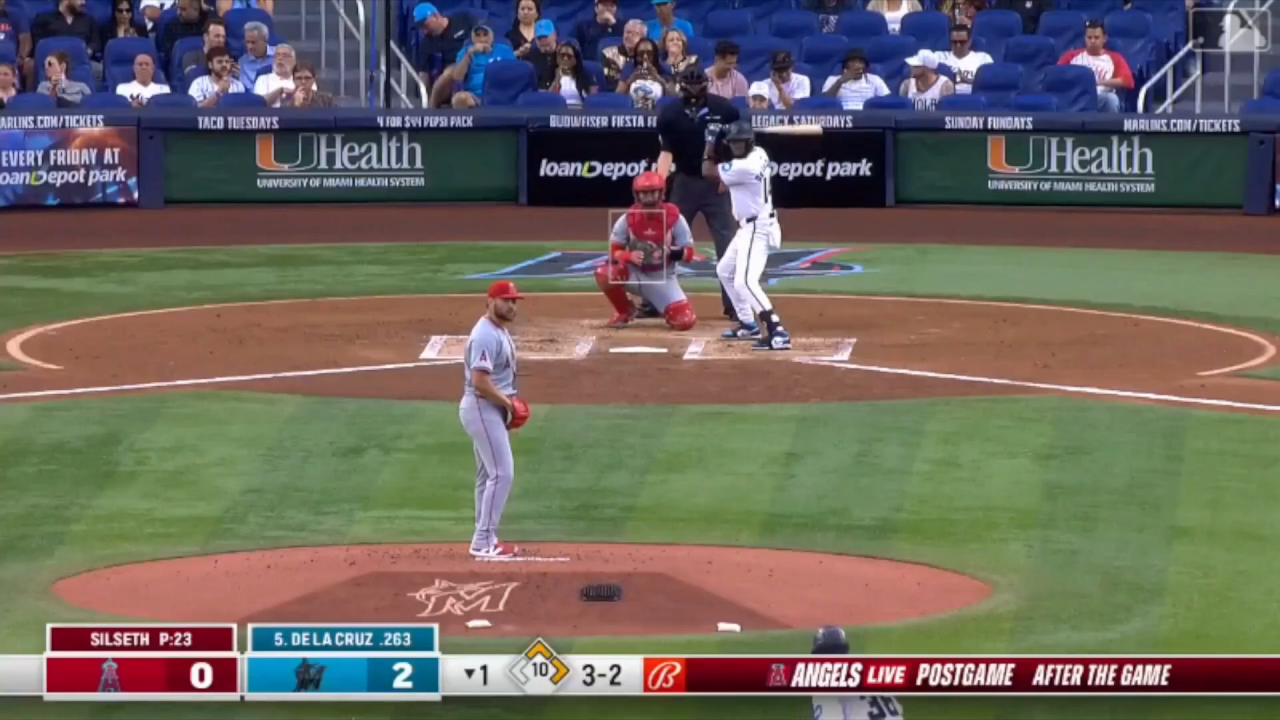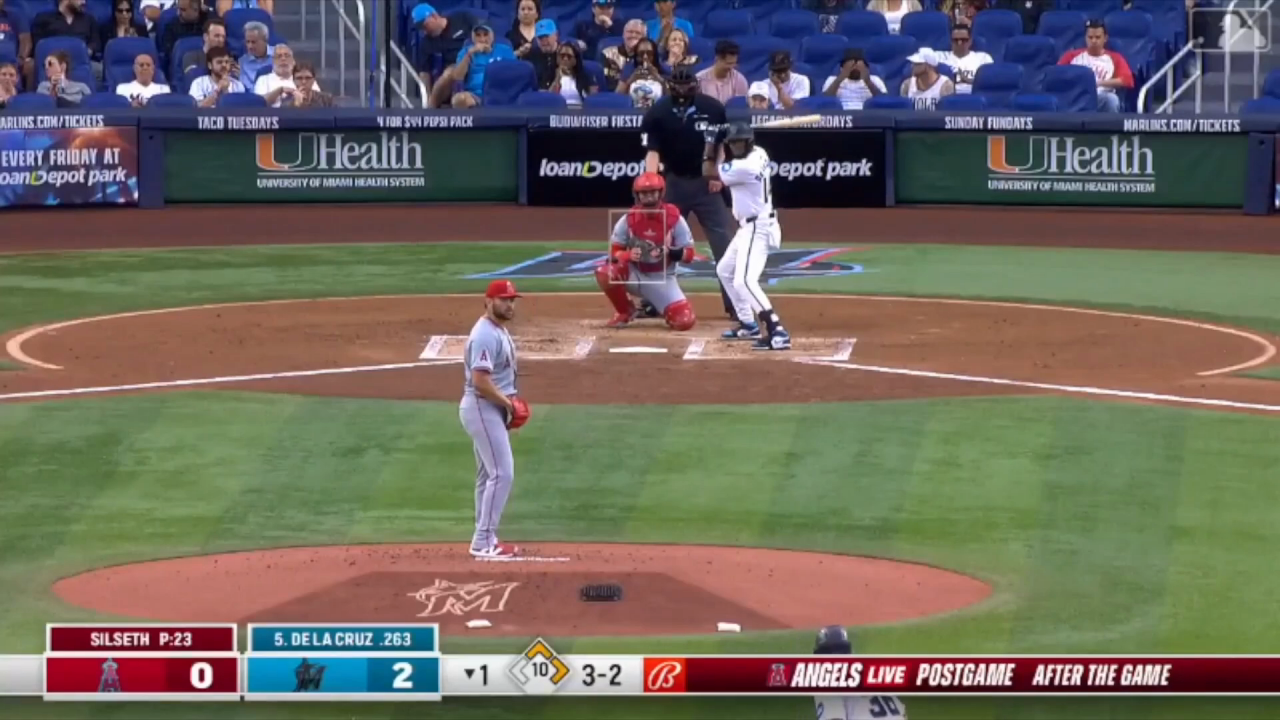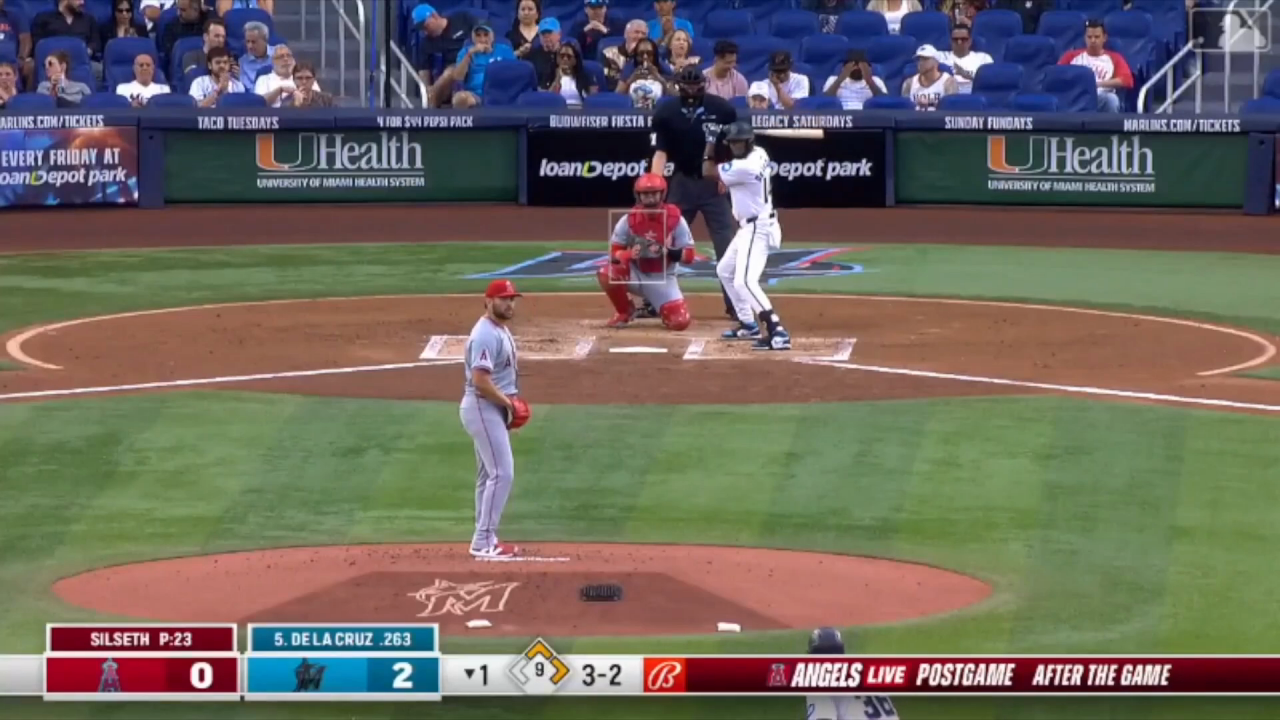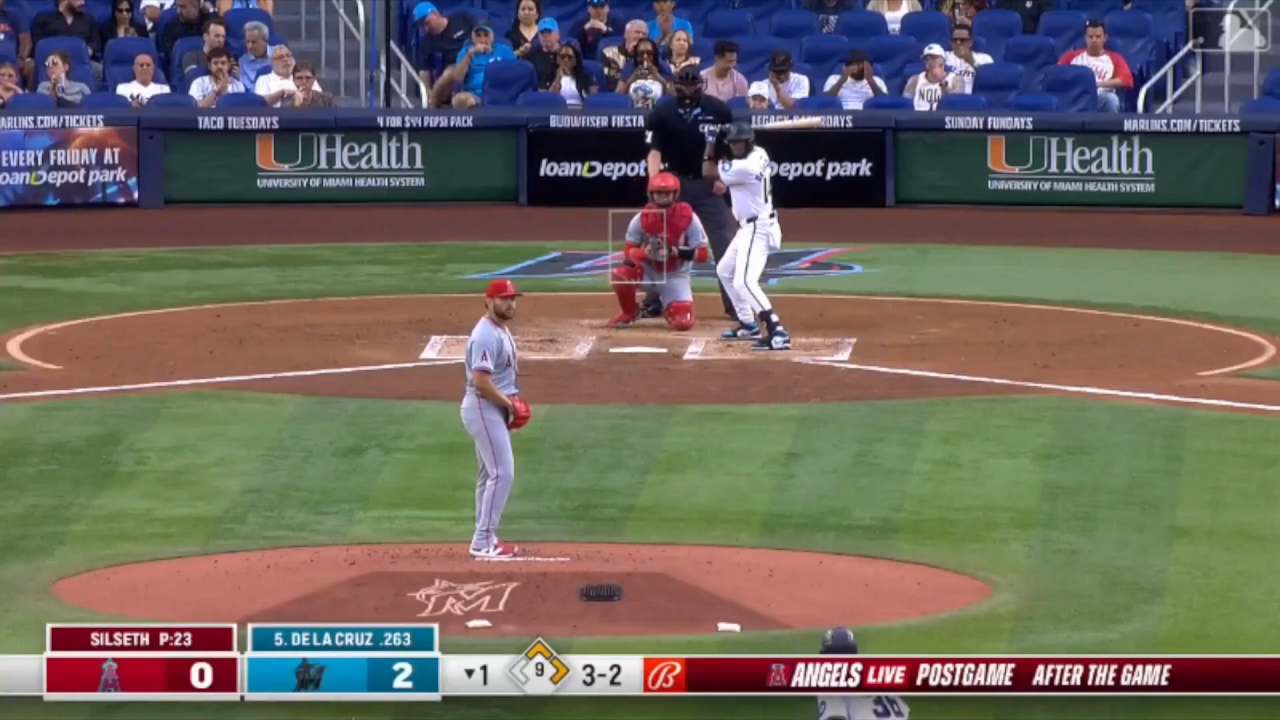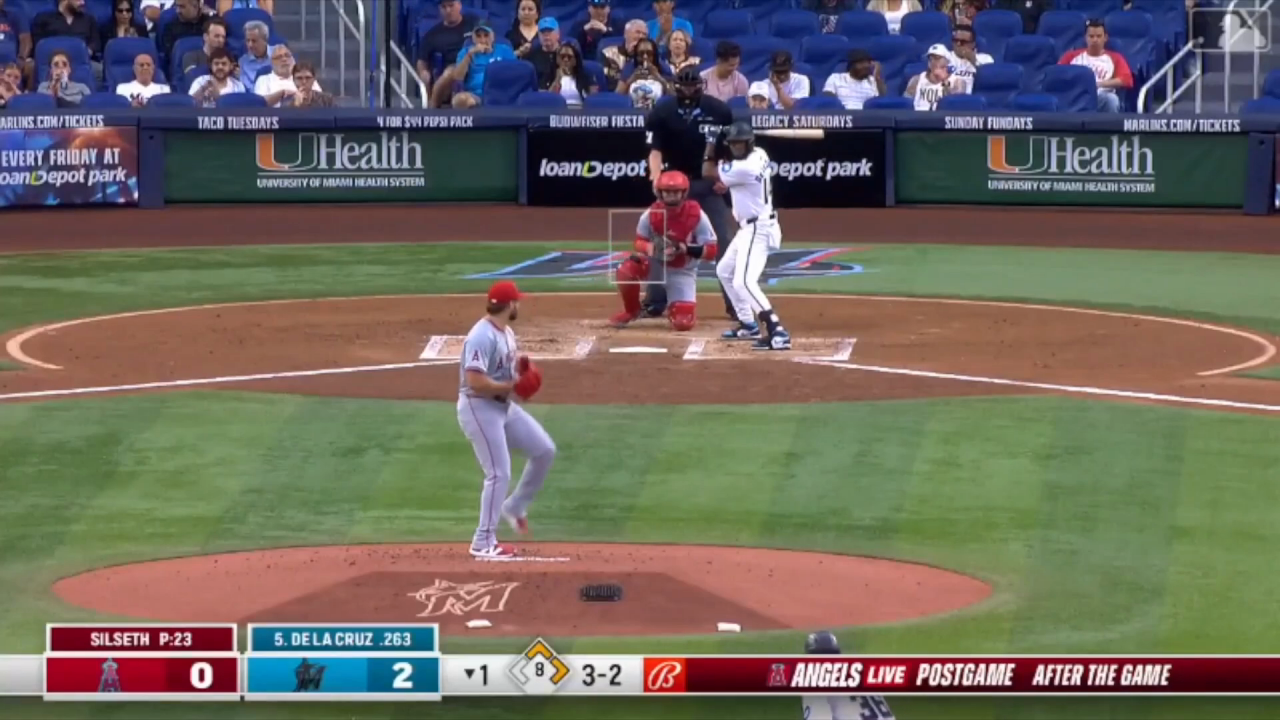
dt=0.4s
person 1, frame 1
left shoulder: (500, 330)
right shoulder: (485, 335)
right elbow: (480, 381)
left wrist: (510, 403)
right wrist: (509, 403)
left hip: (491, 409)
right hip: (482, 409)
left knee: (489, 475)
right knee: (502, 473)
left ankle: (485, 539)
right ankle: (483, 542)
person 1, frame 2
left shoulder: (500, 330)
right shoulder: (485, 335)
right elbow: (480, 382)
left wrist: (510, 404)
right wrist: (510, 404)
left hip: (491, 410)
right hip: (482, 409)
left knee: (489, 474)
right knee: (502, 474)
left ankle: (485, 539)
right ankle: (483, 542)
person 1, frame 3
left shoulder: (502, 330)
right shoulder: (485, 334)
right elbow: (480, 381)
left wrist: (511, 404)
right wrist: (510, 403)
left hip: (493, 409)
right hip: (483, 409)
left knee: (490, 474)
right knee: (502, 473)
left ankle: (486, 538)
right ankle: (483, 542)
person 1, frame 4
left shoulder: (502, 330)
right shoulder: (486, 335)
right elbow: (481, 381)
left wrist: (512, 404)
right wrist: (510, 404)
left hip: (495, 409)
right hip: (484, 409)
left knee: (491, 474)
right knee: (502, 474)
left ankle: (486, 539)
right ankle: (482, 542)
person 1, frame 5
left shoulder: (507, 333)
right shoulder: (481, 336)
right elbow: (475, 381)
left wrist: (525, 374)
right wrist: (512, 385)
left hip: (505, 406)
right hip: (479, 409)
left knee: (545, 451)
right knee: (499, 474)
left ankle: (514, 508)
right ankle: (483, 542)
person 2, frame 1
left shoulder: (725, 108)
right shoulder: (670, 113)
right elbow: (667, 151)
right wrist: (660, 180)
left hip: (716, 182)
right hip: (684, 182)
left knee: (727, 243)
left ankle: (734, 304)
person 2, frame 2
left shoulder: (712, 107)
right shoulder: (657, 112)
right elbow: (653, 151)
left hip: (706, 181)
right hip: (674, 181)
left knee: (722, 241)
left ankle: (734, 302)
person 2, frame 3
left shoulder: (722, 108)
right shoulder: (666, 112)
right elbow: (660, 151)
left hip: (714, 183)
right hip: (681, 182)
left knee: (726, 242)
left ankle: (735, 303)
person 2, frame 4
left shoulder: (718, 109)
right shoulder: (662, 112)
right elbow: (655, 150)
right wrist: (654, 178)
left hip: (709, 183)
left knee: (723, 242)
left ankle: (734, 303)
right ankle: (653, 301)
person 2, frame 5
left shoulder: (718, 109)
right shoulder: (662, 111)
right elbow: (655, 149)
right wrist: (657, 176)
left hip: (709, 183)
left knee: (722, 241)
left ankle: (735, 303)
right ankle: (654, 303)
person 3, frame 1
left shoulder: (745, 167)
right shoulder: (758, 154)
left elbow: (708, 171)
right elbow: (725, 165)
left wrist: (710, 144)
right wrist: (718, 143)
left hip: (757, 229)
right hip: (749, 227)
left knee: (744, 281)
right knee: (725, 271)
left ankle: (777, 333)
right ankle: (749, 324)
person 3, frame 2
left shoulder: (745, 167)
right shoulder: (758, 154)
left elbow: (709, 172)
right elbow: (730, 159)
left wrist: (710, 144)
left hip: (757, 229)
right hip: (749, 227)
left knee: (743, 281)
right knee: (725, 270)
left ankle: (777, 332)
right ankle: (748, 324)
person 3, frame 3
left shoulder: (745, 167)
right shoulder: (759, 154)
left elbow: (709, 172)
right elbow: (728, 163)
left hip: (757, 229)
right hip: (749, 227)
left knee: (744, 281)
right knee: (725, 271)
left ankle: (777, 332)
right ankle: (749, 324)
person 3, frame 4
left shoulder: (745, 167)
right shoulder: (759, 154)
right elbow: (728, 162)
right wrist: (720, 145)
left hip: (758, 229)
right hip: (750, 227)
left knee: (744, 281)
right knee: (725, 271)
left ankle: (778, 332)
right ankle: (749, 324)
person 3, frame 5
left shoulder: (745, 168)
right shoulder: (758, 155)
right elbow: (729, 162)
left hip: (758, 229)
right hip: (750, 228)
left knee: (743, 281)
right knee: (725, 271)
left ankle: (778, 333)
right ankle: (749, 324)
person 4, frame 1
left shoulder: (675, 218)
right shoulder: (627, 219)
left elbow: (689, 254)
right elbow: (613, 252)
left wrist: (668, 252)
right wrist: (630, 256)
left hip: (663, 278)
right hip: (635, 275)
left knee: (685, 321)
right knee: (604, 273)
left ankle: (657, 305)
right ankle: (625, 312)
person 4, frame 2
left shoulder: (675, 219)
right shoulder: (627, 220)
left elbow: (689, 255)
right elbow: (613, 253)
left wrist: (667, 251)
right wrist: (629, 255)
left hip: (662, 279)
right hip: (634, 275)
left knee: (684, 321)
right knee: (604, 272)
left ankle: (657, 306)
right ankle: (626, 312)
person 4, frame 3
left shoulder: (676, 220)
right shoulder: (628, 220)
left elbow: (689, 256)
right elbow: (613, 253)
left wrist: (665, 251)
right wrist: (630, 254)
left hip: (663, 279)
right hip: (635, 275)
left knee: (679, 321)
right knee: (606, 273)
left ankle: (657, 306)
right ankle: (626, 312)
person 4, frame 4
left shoulder: (688, 218)
right shoulder: (641, 218)
left elbow: (703, 254)
right elbow: (628, 251)
left wrist: (676, 251)
right wrist: (645, 252)
left hip: (676, 277)
right hip: (648, 271)
left knee: (682, 323)
right knee: (619, 274)
left ankle: (669, 308)
right ankle: (629, 313)
person 4, frame 5
left shoulder: (697, 216)
right shoulder: (651, 213)
left elbow: (711, 252)
right elbow: (639, 241)
left wrist: (683, 248)
right wrist: (648, 248)
left hip: (682, 273)
right hip: (656, 264)
left knee: (683, 323)
right knee: (626, 270)
left ankle: (675, 307)
right ankle: (631, 311)
